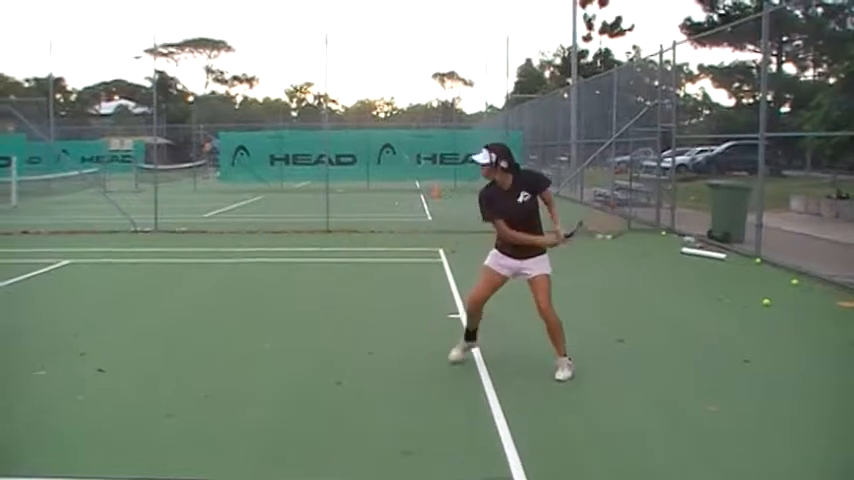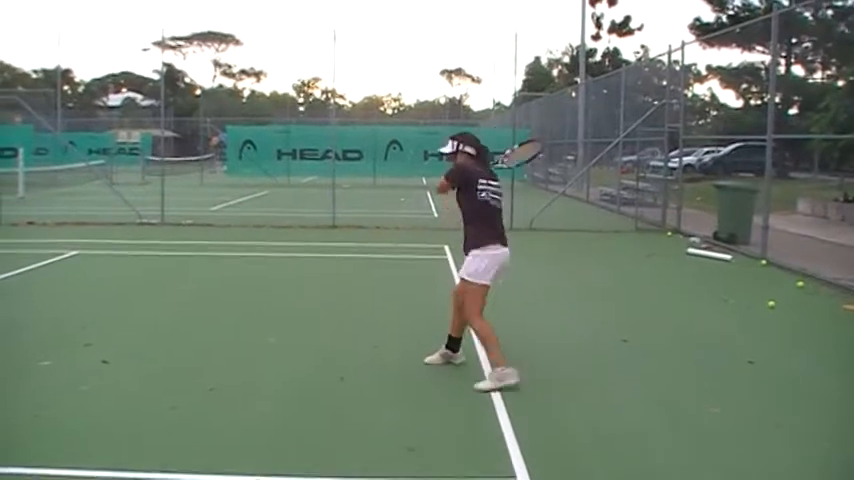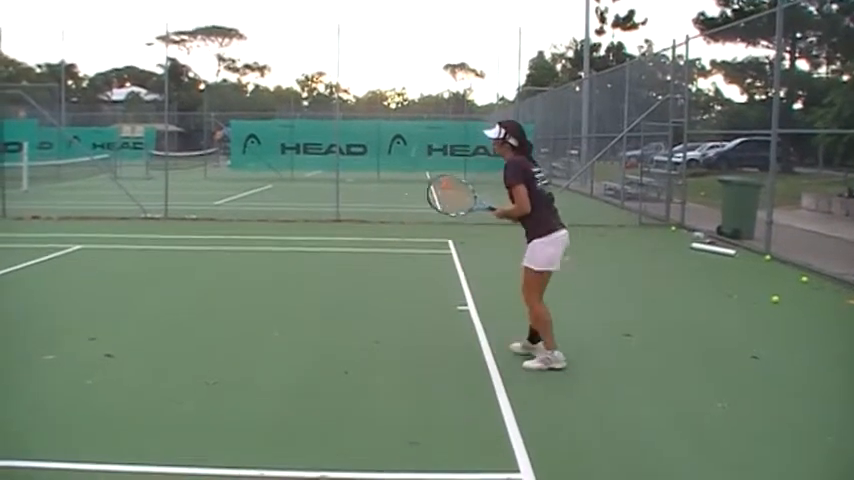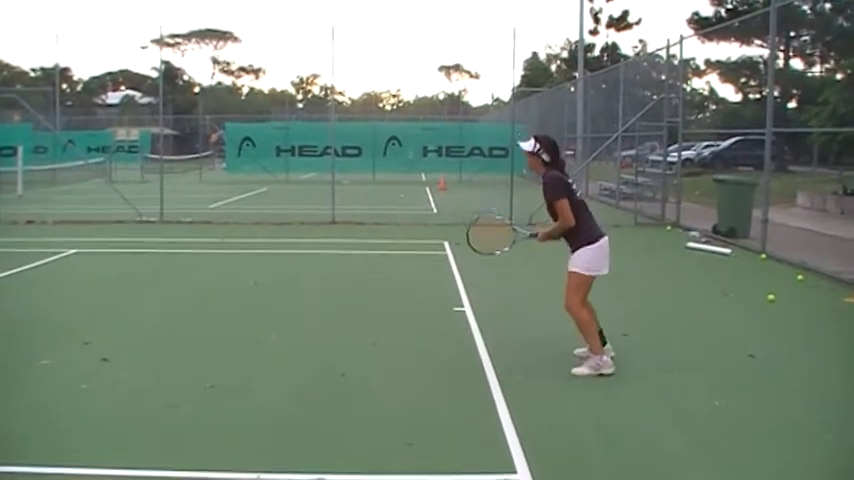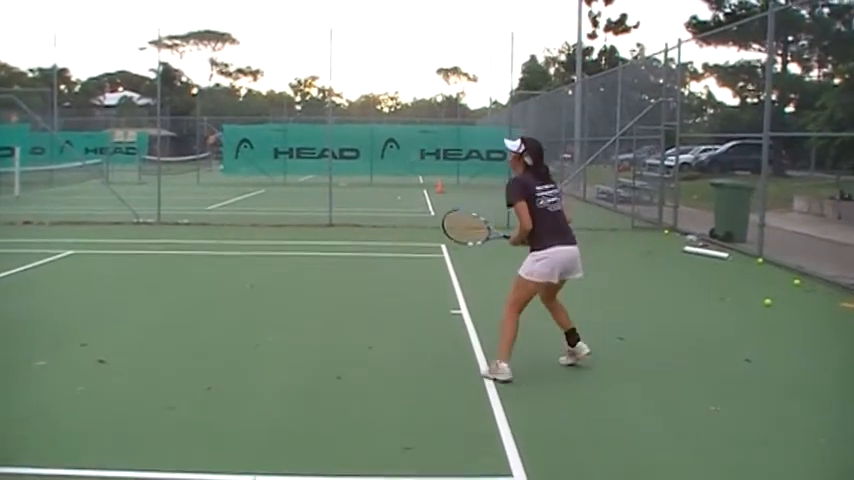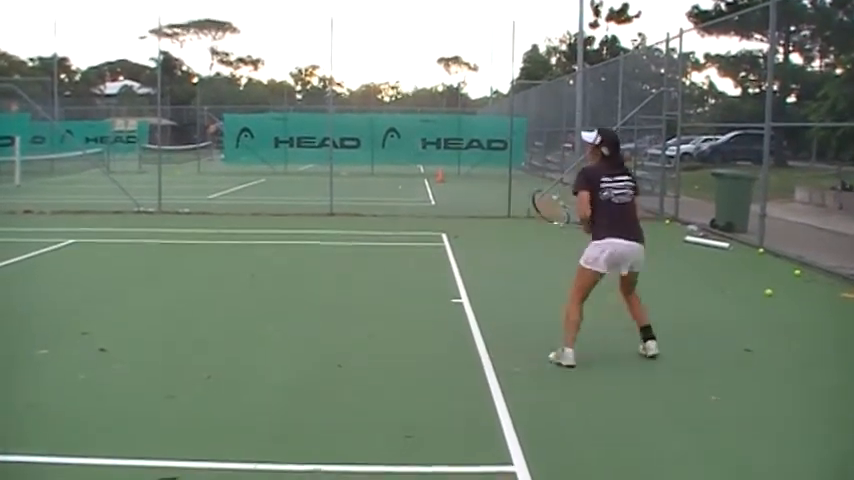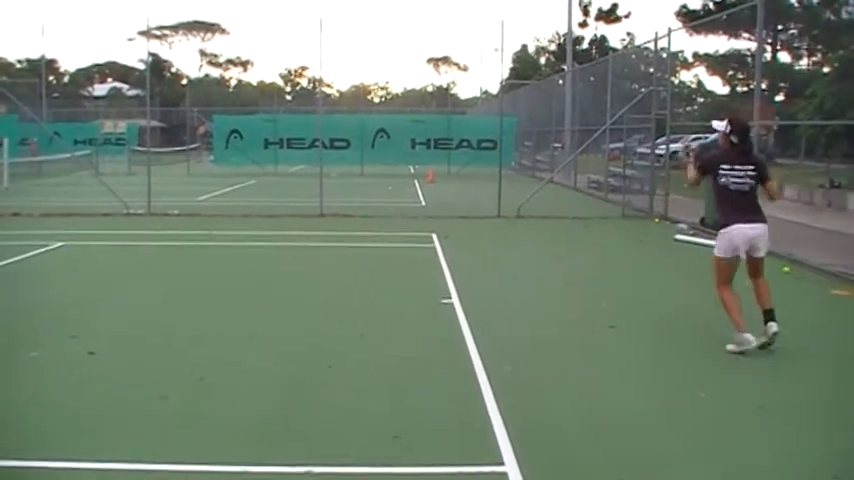
dt=0.7s
person 1, frame 1
left shoulder: (530, 179)
right shoulder: (487, 196)
left elbow: (551, 203)
right elbow: (506, 233)
left wrist: (557, 226)
right wrist: (541, 239)
left hip: (535, 257)
right hip: (504, 254)
left knee: (545, 309)
right knee: (474, 301)
left ankle: (563, 360)
right ankle: (468, 341)
person 1, frame 2
left shoulder: (463, 171)
right shoulder: (491, 176)
left elbow: (440, 188)
left hip: (484, 251)
right hip: (498, 250)
left knee: (473, 315)
right knee: (460, 297)
left ankle: (503, 371)
right ankle: (451, 351)
person 1, frame 3
left shoulder: (513, 165)
right shoulder: (528, 163)
left elbow: (524, 208)
left wrist: (503, 212)
right wrist: (508, 212)
left hip: (545, 239)
right hip: (554, 234)
left knee: (533, 299)
right knee: (532, 296)
left ankle: (551, 354)
right ankle: (532, 343)
person 1, frame 4
left shoulder: (551, 180)
right shoulder: (557, 177)
left elbow: (568, 222)
left wrist: (547, 234)
right wrist: (553, 233)
left hip: (589, 246)
right hip: (593, 242)
left knee: (573, 304)
right knee: (579, 300)
left ankle: (600, 359)
right ankle: (601, 346)
person 1, frame 5
left shoulder: (517, 183)
right shoulder: (548, 181)
left elbow: (526, 225)
right elbow: (564, 218)
left wrist: (516, 240)
left hip: (546, 253)
right hip: (570, 249)
left knee: (513, 308)
right knee: (548, 297)
left ankle: (502, 365)
right ankle: (576, 346)
person 1, frame 6
left shoulder: (588, 173)
right shoulder: (627, 174)
left elbow: (586, 214)
right elbow: (638, 214)
left wrist: (588, 228)
left hip: (607, 243)
right hip: (635, 243)
left knee: (576, 297)
right knee: (629, 291)
left ankle: (567, 350)
right ankle: (649, 341)
person 1, frame 7
left shoulder: (712, 158)
right shoulder: (756, 162)
left elbow: (692, 180)
right elbow: (774, 196)
left wrist: (691, 162)
right wrist: (771, 180)
left hip: (731, 230)
right hip: (758, 227)
left knee: (723, 285)
right knee: (757, 277)
left ankle: (744, 336)
right ankle: (770, 322)
